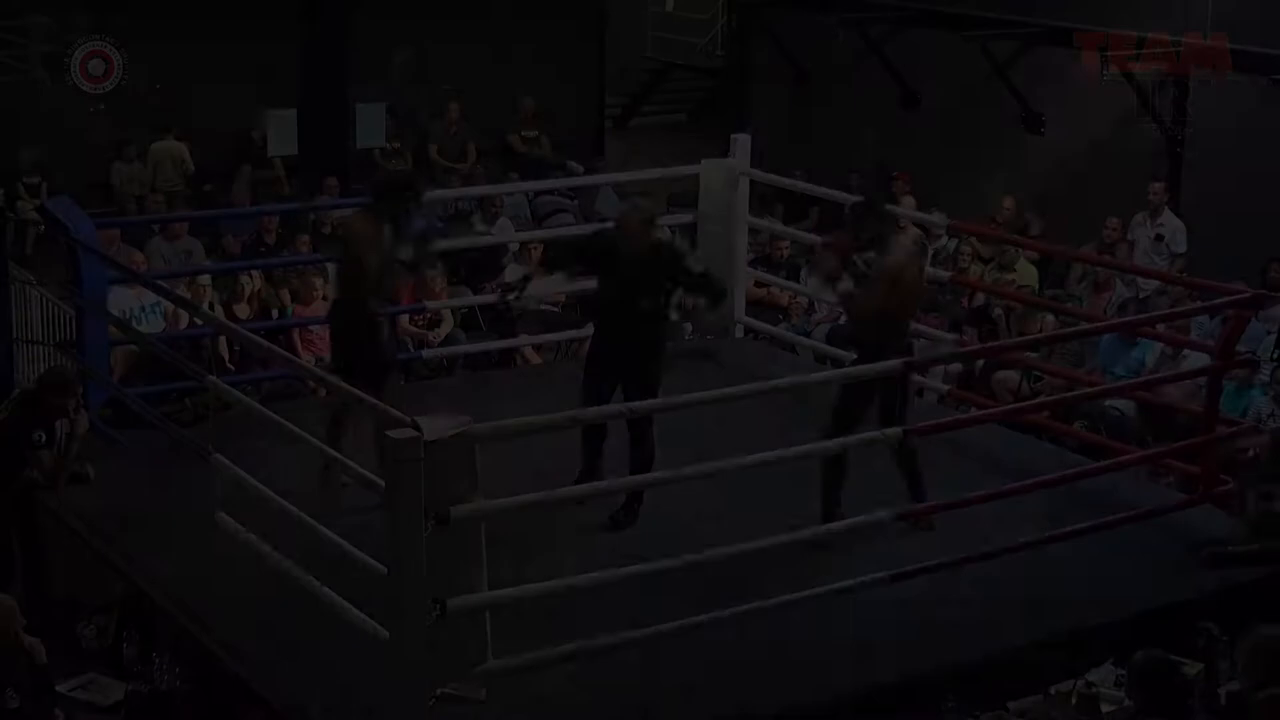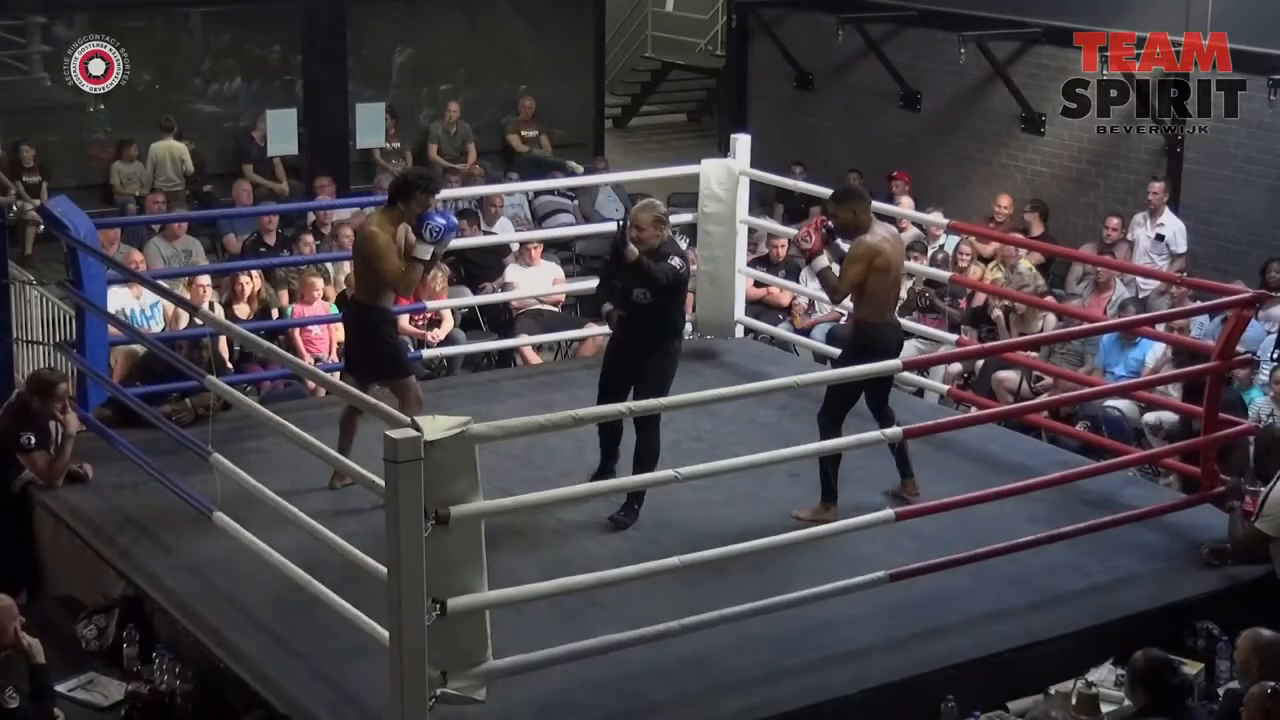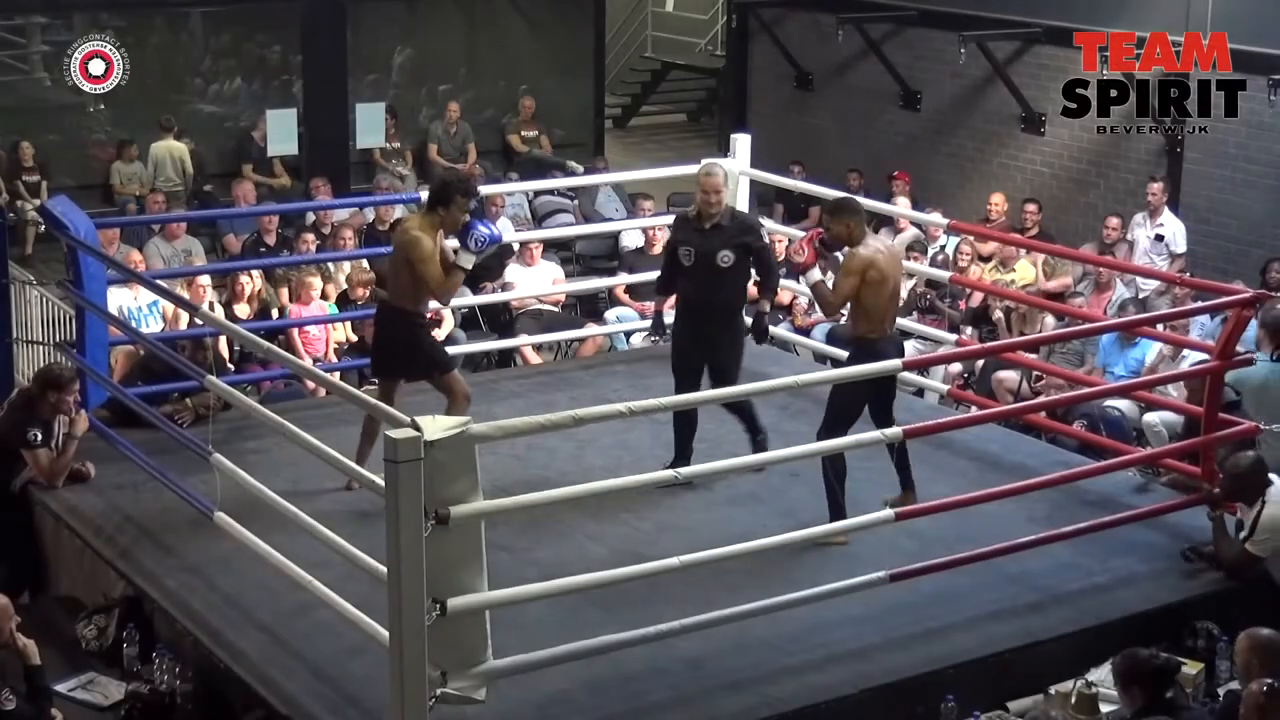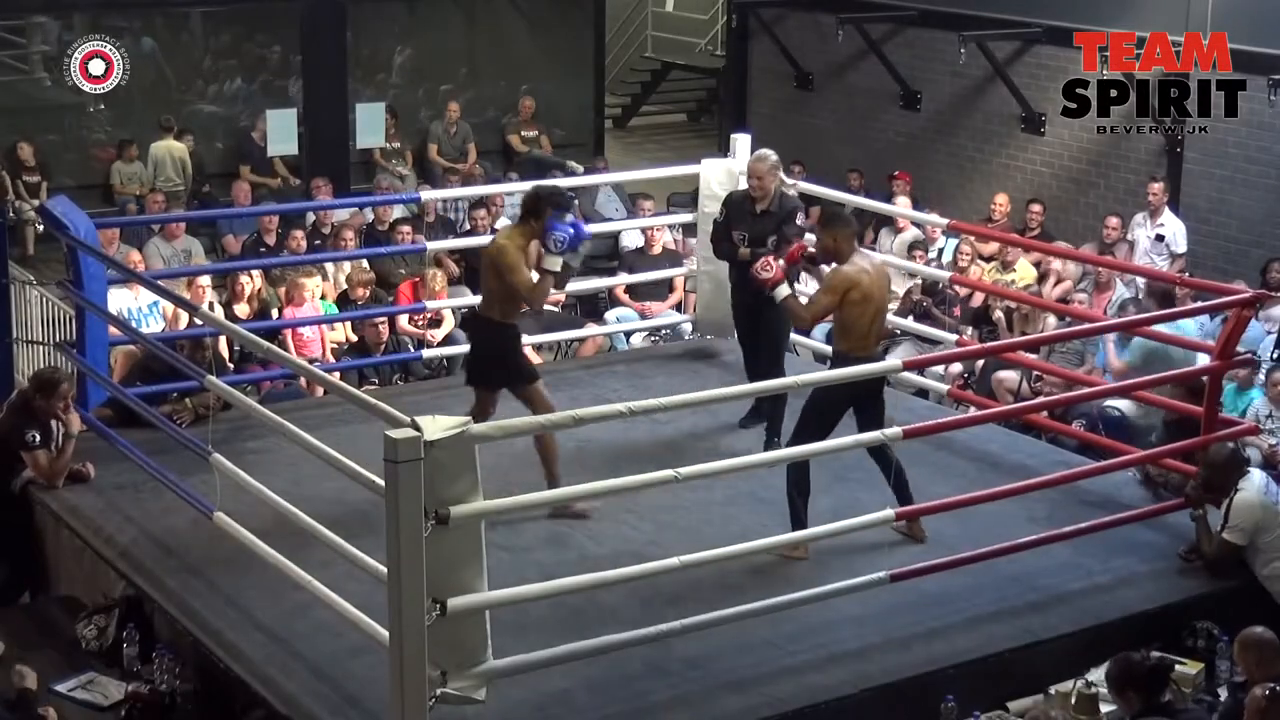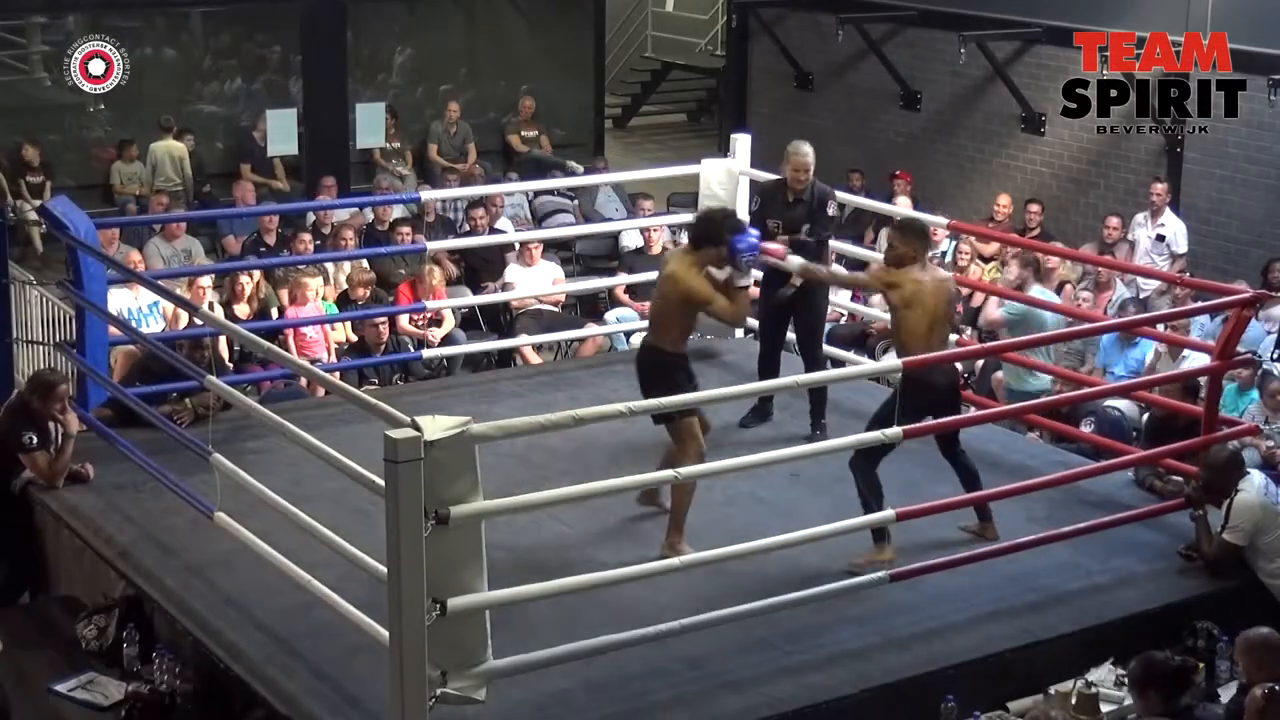
dt=0.7s
person 1, frame 1
left shoulder: (890, 264)
right shoulder: (912, 248)
left elbow: (863, 315)
left wrist: (838, 280)
left hip: (880, 355)
right hip: (899, 349)
left knee: (837, 435)
right knee: (895, 429)
left ankle: (831, 516)
right ankle: (921, 507)
person 1, frame 2
left shoulder: (865, 245)
right shoulder: (890, 233)
left elbow: (837, 293)
left wrist: (815, 255)
right wrist: (832, 245)
left hip: (869, 337)
right hip: (891, 331)
left knee: (830, 417)
right knee: (880, 404)
left ankle: (827, 506)
right ankle: (907, 482)
person 1, frame 3
left shoulder: (860, 257)
right shoulder: (886, 247)
left elbow: (831, 305)
left wrist: (808, 269)
right wrist: (829, 252)
left hip: (868, 352)
right hip: (891, 345)
left knee: (830, 435)
right knee: (885, 420)
left ankle: (837, 526)
right ankle: (908, 492)
person 1, frame 4
left shoulder: (844, 274)
right shoulder: (877, 267)
left elbow: (805, 321)
left wrist: (777, 285)
right wrist: (811, 266)
left hip: (848, 370)
right hip: (875, 365)
left knee: (799, 449)
right knee: (878, 444)
left ankle: (797, 540)
right ankle: (914, 522)
person 1, frame 5
left shoulder: (894, 278)
right shoulder: (948, 280)
left elbow: (833, 277)
left wrist: (785, 258)
left hip: (918, 384)
right hip: (948, 376)
left knee: (862, 461)
right knee: (953, 450)
left ankle: (882, 547)
right ankle: (986, 524)
person 2, frame 1
left shoulder: (383, 226)
right shoulder: (360, 231)
left elbow: (384, 285)
right elbow: (383, 289)
left wrist: (406, 245)
right wrist: (402, 248)
left hip: (365, 315)
right hip: (354, 317)
right knee: (381, 397)
left ankle: (330, 469)
person 2, frame 2
left shoulder: (401, 226)
right shoulder: (375, 233)
left elbow: (421, 269)
right elbow: (404, 287)
left wrist: (437, 246)
right wrist: (424, 246)
left hip: (367, 314)
right hip: (370, 317)
left knee: (358, 396)
right knee: (412, 398)
left ankle: (340, 472)
person 2, frame 3
left shoulder: (430, 229)
right shoulder: (417, 238)
left elbow: (447, 268)
right elbow: (444, 293)
left wrist: (470, 253)
right wrist: (467, 255)
left hip: (391, 318)
right hip: (406, 324)
left knee: (384, 398)
right knee: (460, 394)
left ankle: (358, 471)
person 2, frame 4
left shoulder: (529, 240)
right shoulder: (506, 246)
left elbow: (555, 283)
right elbow: (535, 299)
left wrist: (565, 256)
right wrist: (554, 258)
left hip: (497, 330)
right hip: (495, 333)
left knee: (483, 409)
right knee: (544, 410)
person 2, frame 5
left shoulder: (686, 260)
right shoulder: (687, 279)
left elbow: (722, 287)
right elbow: (737, 318)
left wrist: (737, 272)
right wrist: (742, 272)
left hip: (669, 357)
right hip: (662, 363)
left knee: (699, 427)
right knee: (693, 449)
left ankle: (651, 491)
right ankle: (674, 544)
person 3, frame 1
left shoulder: (668, 260)
right shoulder: (605, 248)
left elbow: (714, 291)
right elbow: (565, 258)
left hip: (646, 352)
right hip: (606, 345)
left knee: (639, 423)
right knee: (590, 410)
left ankle: (634, 500)
right ankle: (590, 472)
person 3, frame 2
left shoulder: (674, 257)
right shoulder: (626, 242)
left elbow: (657, 278)
right elbow: (606, 279)
left wrist: (631, 252)
right wrist: (610, 308)
left hip: (660, 348)
right hip: (624, 338)
left knee: (646, 421)
right knee: (607, 406)
left ankle: (634, 501)
right ankle: (607, 466)
person 3, frame 3
left shoulder: (745, 225)
right shoulder: (682, 223)
left elbow: (767, 270)
right elbow: (669, 270)
left wrist: (764, 313)
right wrist: (658, 310)
left hip: (726, 322)
right hip: (688, 319)
left knee: (724, 390)
right knee: (684, 390)
left ankle: (758, 438)
right ankle: (681, 460)
person 3, frame 4
left shoulder: (791, 207)
right shoulder: (734, 202)
left elbow: (788, 250)
right elbow: (719, 245)
right wrist: (751, 254)
right hip: (742, 291)
left knee: (773, 363)
right knee: (751, 354)
left ankle: (773, 436)
right ankle: (762, 404)
person 3, frame 5
left shoulder: (824, 197)
right shoulder: (767, 191)
left elbow: (817, 246)
left wrist: (793, 284)
right wrist: (790, 241)
left hip: (809, 285)
right hip: (773, 280)
left knee: (811, 351)
right knee: (769, 345)
left ankle: (819, 420)
right ankle: (764, 406)
person 4, frame 1
left shoulder: (40, 404)
right shoulder: (29, 422)
left elbow: (53, 460)
right elbow: (55, 480)
left wrist: (75, 467)
right wrist: (76, 435)
left knee: (32, 554)
left ankle: (35, 609)
person 4, frame 2
left shoulder: (44, 410)
right shoulder: (20, 425)
left elbow: (49, 459)
right elbow: (52, 479)
left wrist: (73, 468)
right wrist: (69, 433)
left knee: (27, 557)
person 4, frame 3
left shoulder: (44, 406)
right shoulder: (25, 422)
left elbow: (52, 457)
right elbow: (53, 479)
left wrist: (75, 468)
right wrist: (75, 434)
left knee: (27, 559)
right knee: (19, 563)
person 4, frame 4
left shoulder: (42, 408)
right shoulder: (23, 423)
left elbow: (51, 460)
right elbow: (53, 479)
left wrist: (74, 469)
right wrist: (71, 433)
left knee: (25, 559)
right knee: (20, 566)
person 4, frame 5
left shoulder: (42, 412)
right shoulder: (20, 425)
left elbow: (51, 461)
right elbow: (53, 479)
left wrist: (74, 470)
right wrist: (70, 434)
left knee: (27, 560)
right knee: (21, 567)
